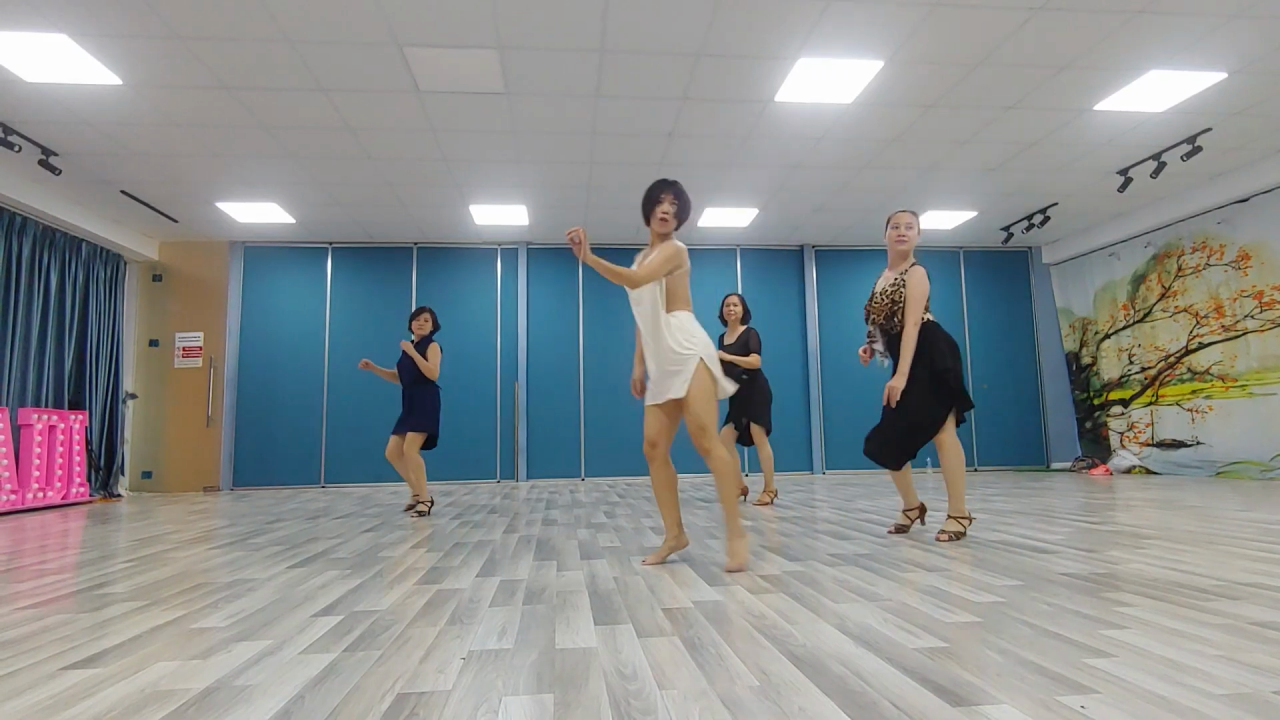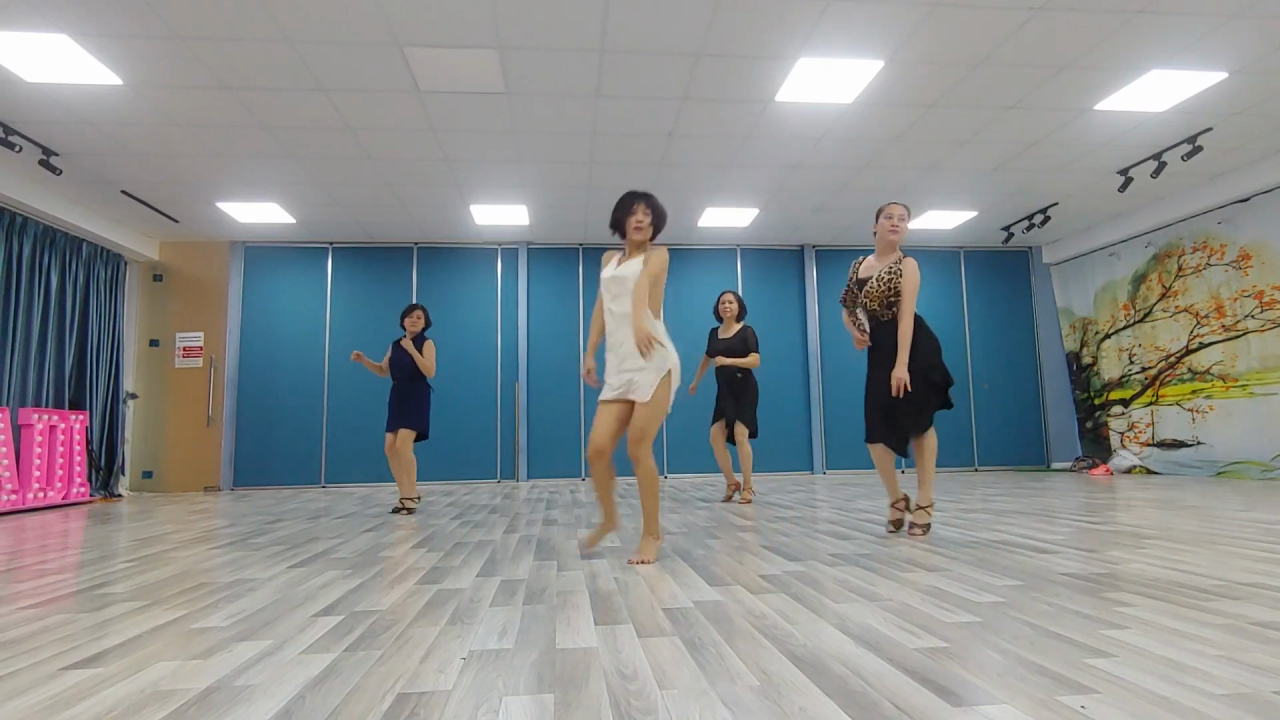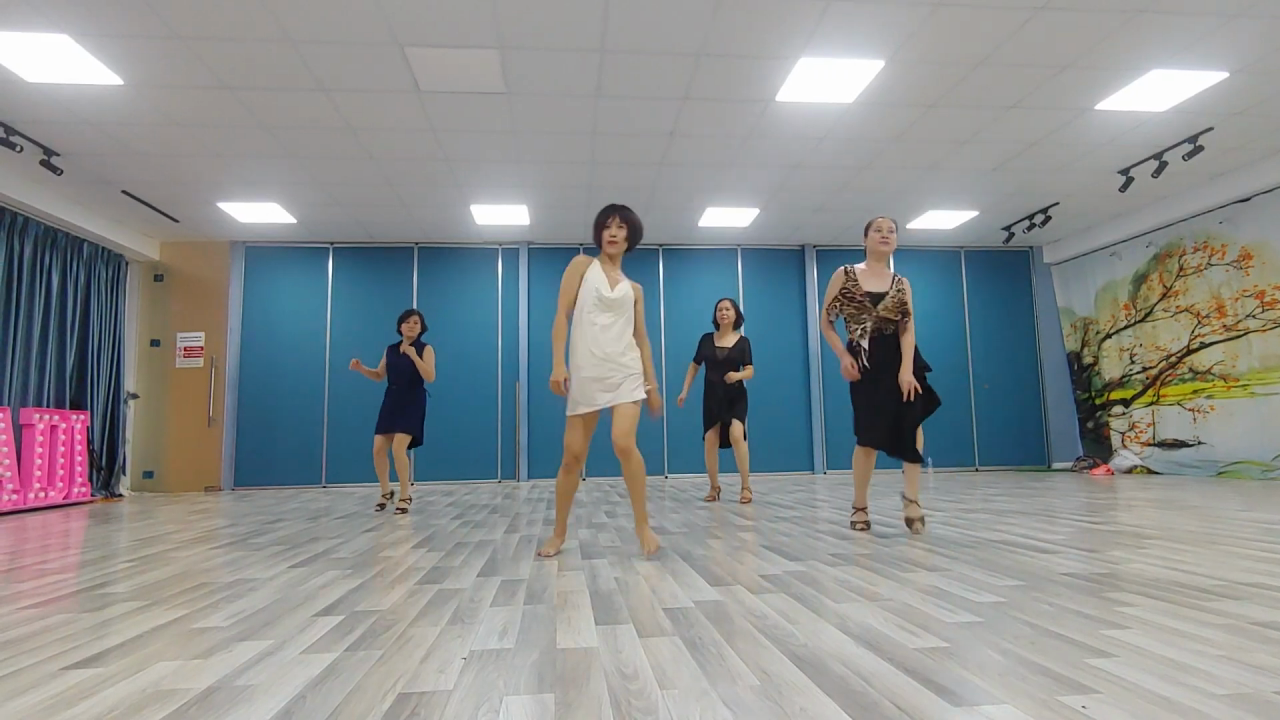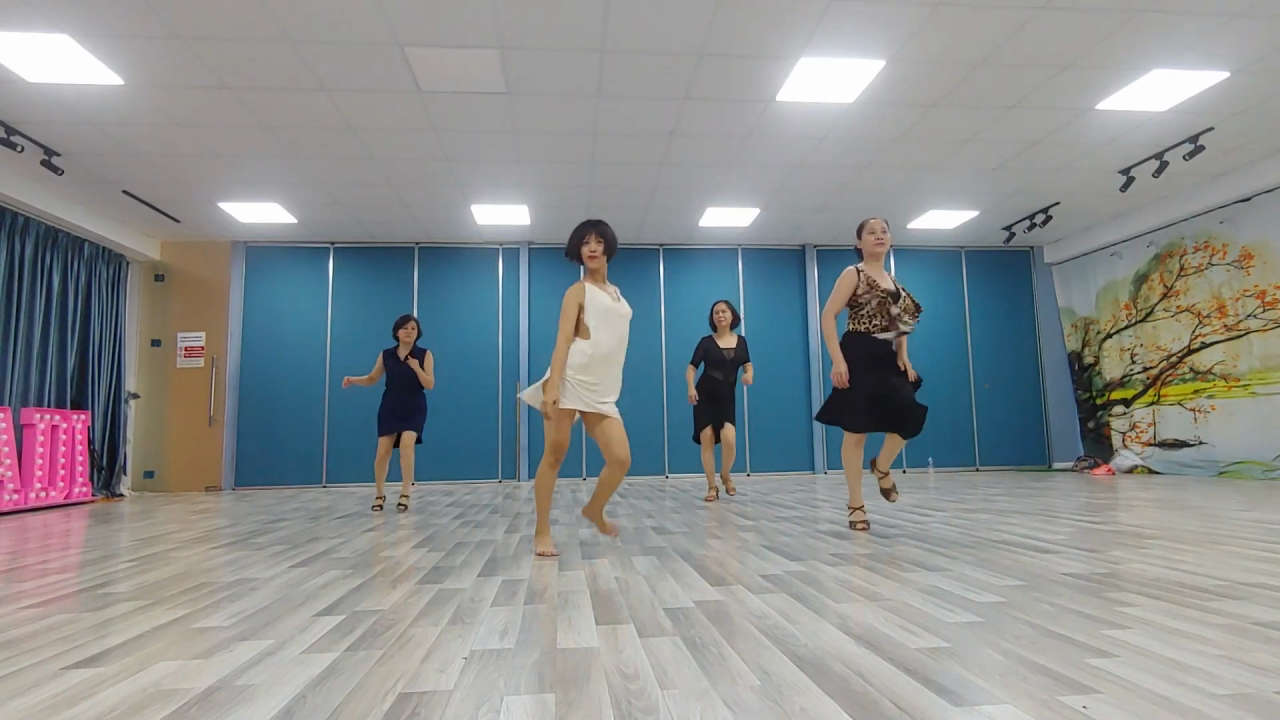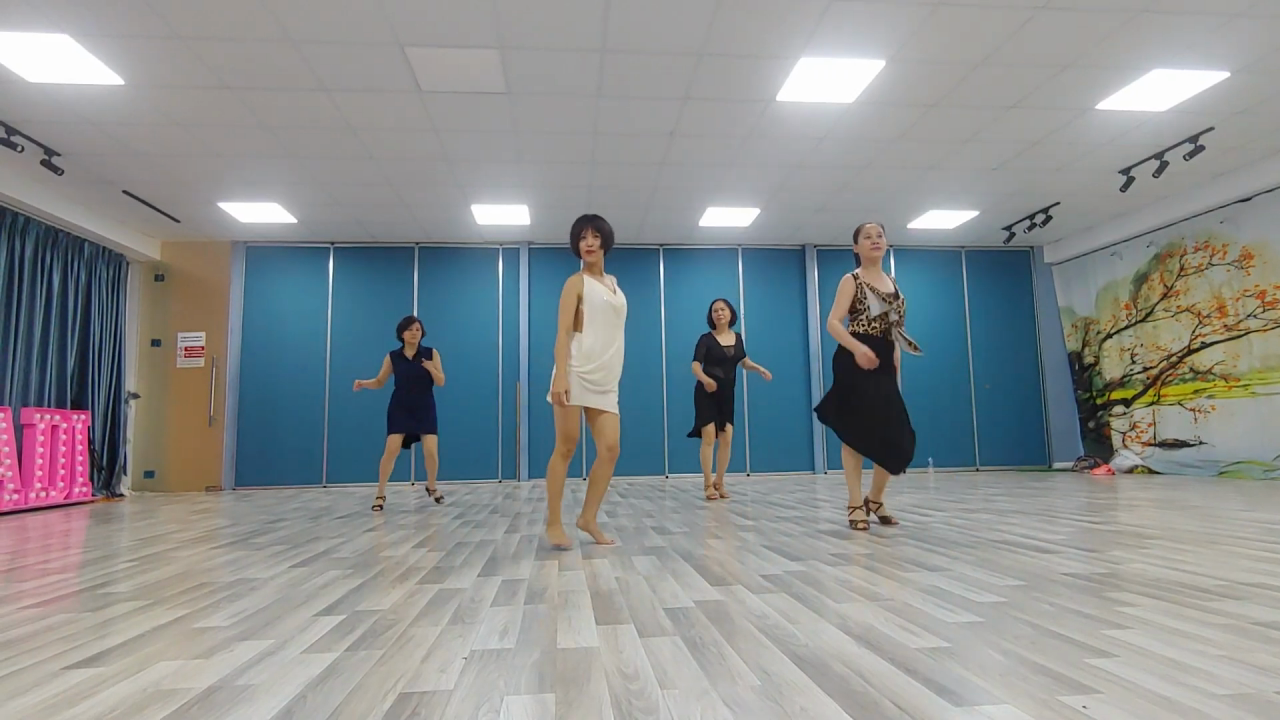
dt=0.2s
person 1, frame 1
left shoulder: (675, 250)
right shoulder: (644, 256)
left elbow: (636, 278)
left wrist: (588, 258)
right wrist: (639, 363)
left hip: (689, 354)
right hip: (661, 365)
left knee: (706, 440)
right knee: (654, 446)
left ankle: (735, 531)
right ankle: (675, 534)
person 1, frame 2
left shoulder: (657, 255)
right shoulder: (610, 261)
left elbow: (643, 287)
right elbow: (601, 312)
left wrist: (641, 323)
right wrist: (589, 355)
left hip: (654, 364)
right hip: (620, 369)
left knee: (638, 446)
right knee: (596, 448)
left ankle: (652, 534)
right ankle: (608, 518)
person 1, frame 3
left shoulder: (634, 288)
right shoulder: (581, 265)
left elbow: (641, 336)
right elbow: (562, 317)
left wrist: (652, 382)
right wrist: (558, 364)
left hip: (625, 374)
right hip: (585, 375)
left knee: (624, 445)
right knee: (573, 457)
left ankle: (644, 527)
right ankle: (558, 532)
person 1, frame 4
left shoulder: (615, 293)
right shoulder: (577, 291)
right elbow: (562, 340)
right wrist: (552, 387)
left hip: (602, 390)
right hip: (571, 379)
left knee: (620, 458)
right knee: (555, 454)
left ankle: (594, 510)
right ankle: (542, 531)
person 1, frame 5
left shoulder: (613, 283)
right shoulder: (575, 283)
right elbow: (563, 332)
right wrist: (560, 375)
left hip: (604, 380)
right hip: (576, 374)
left knee: (610, 448)
right knee: (566, 446)
left ankle: (587, 518)
right ankle: (553, 522)
person 2, frame 1
left shoulder: (916, 273)
right shoulder: (884, 277)
left elbow: (912, 324)
left wrist: (901, 375)
right wrist: (872, 347)
left hip: (932, 356)
right hip: (904, 360)
left knee: (941, 432)
right knee: (889, 438)
left ankle: (958, 514)
right ankle: (913, 507)
person 2, frame 2
left shoulder: (907, 265)
right shoulder: (860, 265)
left elbow: (907, 314)
right elbow: (848, 309)
left wrist: (901, 364)
right wrist: (855, 332)
left hip: (913, 347)
right hip: (879, 350)
left knee: (920, 424)
right knee: (877, 429)
left ankle: (923, 505)
right ankle: (897, 499)
person 2, frame 3
left shoulder: (901, 282)
right shoulder: (846, 275)
left elbow: (907, 328)
right elbow: (826, 319)
left wrist: (907, 367)
right wrist: (843, 355)
left hip: (897, 360)
right hip: (865, 362)
left knee: (911, 424)
right knee: (869, 437)
left ankle: (912, 502)
right ankle: (860, 506)
person 2, frame 4
left shoulder: (892, 281)
right shoulder: (853, 275)
left elbow: (900, 323)
right elbow: (827, 317)
left wrist: (904, 357)
right wrist: (837, 359)
left hip: (886, 358)
right hip: (857, 356)
left knee: (907, 413)
right knee: (856, 429)
left ankle: (883, 468)
right ankle: (856, 505)
person 2, frame 5
left shoulder: (891, 282)
right shoulder: (851, 281)
right elbow: (833, 324)
left wrist: (900, 346)
right wrist: (856, 348)
left hip: (883, 364)
right hip: (855, 362)
left knee: (897, 434)
right knee: (855, 434)
left ankle: (874, 500)
right ankle: (856, 505)
person 3, frame 1
left shoulder: (750, 333)
right shoulder: (722, 338)
left elbow: (755, 362)
left wrist: (725, 356)
left hip: (756, 392)
right hip: (737, 396)
left knee: (759, 439)
right knee: (725, 439)
left ankle: (769, 490)
right ankle: (739, 486)
person 3, frame 2
left shoulder: (746, 331)
right shoulder: (714, 332)
left elbow: (755, 360)
right elbow: (707, 358)
left wrist: (729, 361)
right wrist: (695, 380)
left hip: (745, 391)
right hip: (724, 392)
left knee: (740, 437)
right knee: (715, 436)
left ankle: (747, 487)
right ankle: (732, 483)
person 3, frame 3
left shoulder: (743, 342)
right shoulder: (707, 339)
left elbow: (749, 370)
right elbow: (694, 365)
left wrist: (739, 376)
right wrist: (684, 389)
left hip: (736, 397)
right hip: (712, 397)
left knee: (737, 435)
right knee: (711, 441)
left ankle: (746, 487)
right ankle: (714, 487)
person 3, frame 4
left shoulder: (740, 341)
right shoulder: (706, 342)
left elbow: (747, 365)
right elbow: (691, 367)
left wrist: (748, 375)
right wrist: (690, 388)
left hip: (727, 397)
right hip: (706, 396)
left knee: (729, 440)
right knee: (707, 440)
left ankle: (726, 476)
right ankle: (711, 486)
person 3, frame 5
left shoulder: (737, 338)
right shoulder: (706, 339)
left elbow: (744, 361)
right elbow: (695, 366)
left wrist: (760, 369)
right wrist: (704, 378)
left hip: (727, 394)
right hip: (706, 393)
left knee: (726, 440)
right knee: (709, 437)
left ankle: (719, 483)
right ankle: (708, 485)
person 4, frame 1
left shoulder: (432, 346)
right shoulder: (406, 348)
left elbow: (433, 374)
right elbow: (397, 377)
left wrist: (414, 353)
right wrist: (372, 367)
left hip: (426, 402)
right hip: (409, 404)
left knee: (409, 449)
right knee: (392, 453)
left ankle: (425, 498)
right ankle: (418, 493)
person 4, frame 2
left shoulder: (426, 343)
right shoulder: (396, 345)
left elbow: (430, 372)
right elbow: (383, 371)
left wrist: (412, 350)
right wrist: (363, 360)
left hip: (416, 398)
right hip: (397, 398)
left knee: (402, 445)
right knee: (390, 449)
left ankle: (412, 495)
right ankle: (406, 494)
person 4, frame 3
left shoulder: (425, 349)
right shoulder: (391, 350)
left elbow: (430, 377)
right elbow: (379, 375)
left wrist: (414, 357)
right wrist: (361, 367)
left hip: (413, 404)
right hip: (391, 402)
left knee: (398, 449)
right knee: (378, 449)
left ankle: (405, 496)
right ankle: (386, 491)
person 4, frame 4
left shoulder: (424, 355)
right shoulder: (386, 355)
left elbow: (430, 385)
right elbow: (372, 379)
left wrist: (417, 369)
right wrist: (353, 380)
left hip: (415, 408)
right hip: (390, 408)
left knee: (407, 445)
right knee: (383, 452)
left ankle: (405, 494)
right ankle: (380, 494)
person 4, frame 5
left shoulder: (431, 353)
right shoulder: (393, 357)
left elbow: (441, 382)
right elbow: (379, 382)
left wrist: (432, 370)
right wrist: (363, 384)
left hip: (425, 407)
right hip: (400, 407)
left knee: (431, 452)
right knee: (391, 450)
left ankle: (432, 486)
right ankle: (380, 495)
